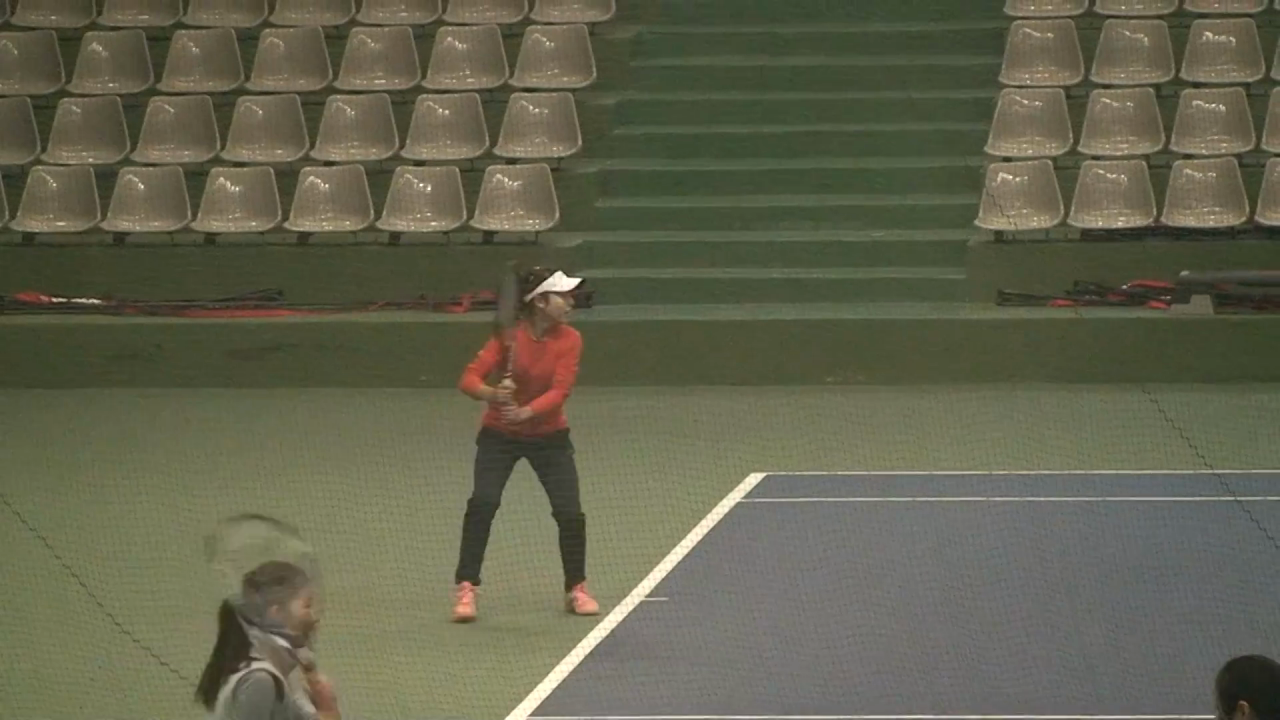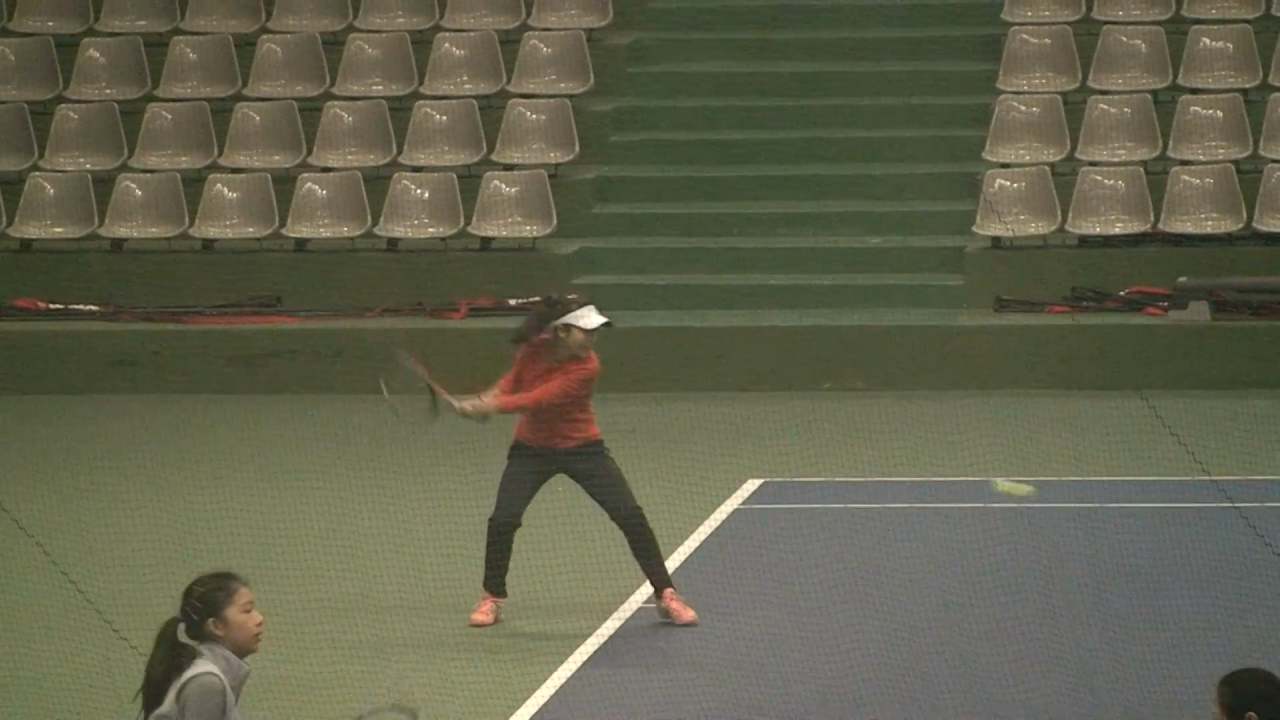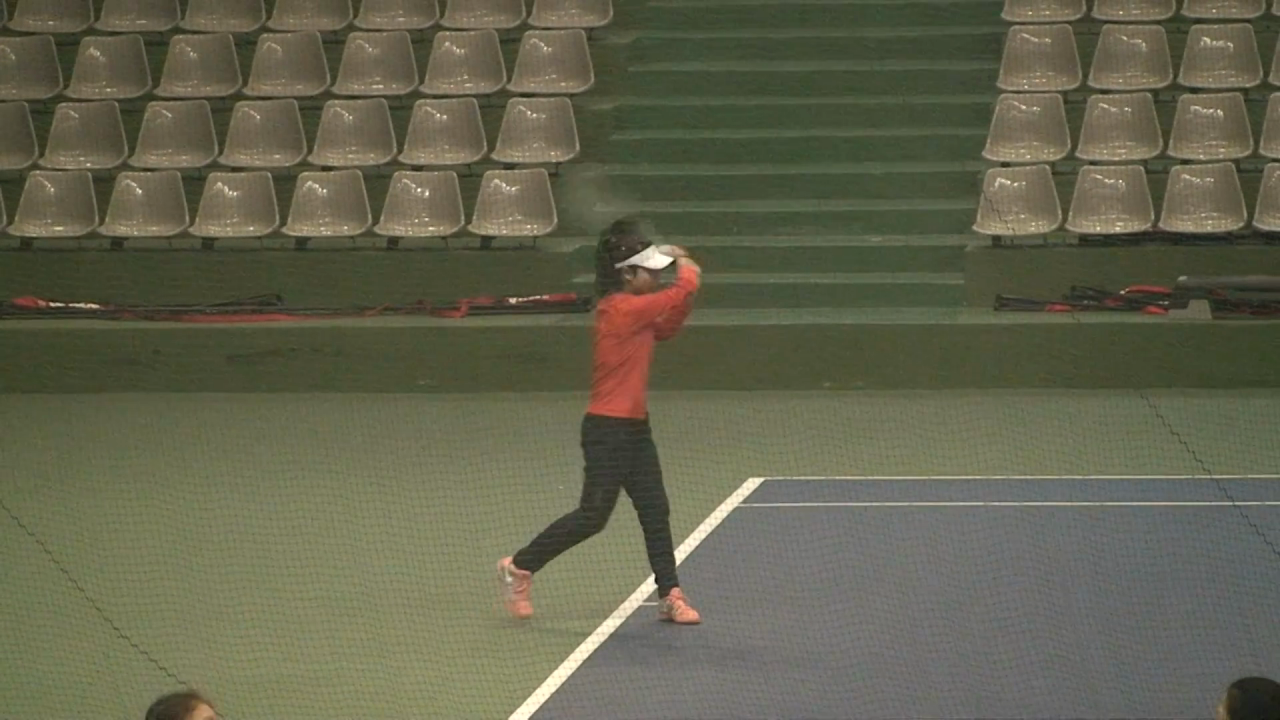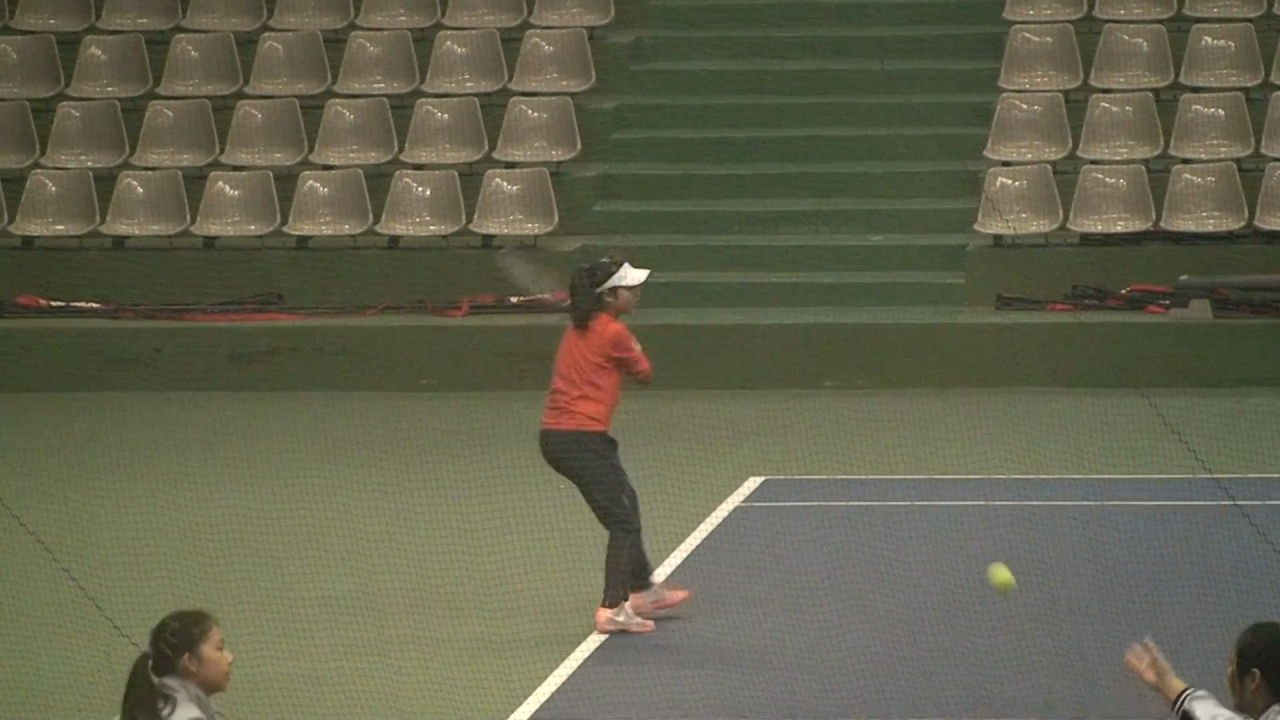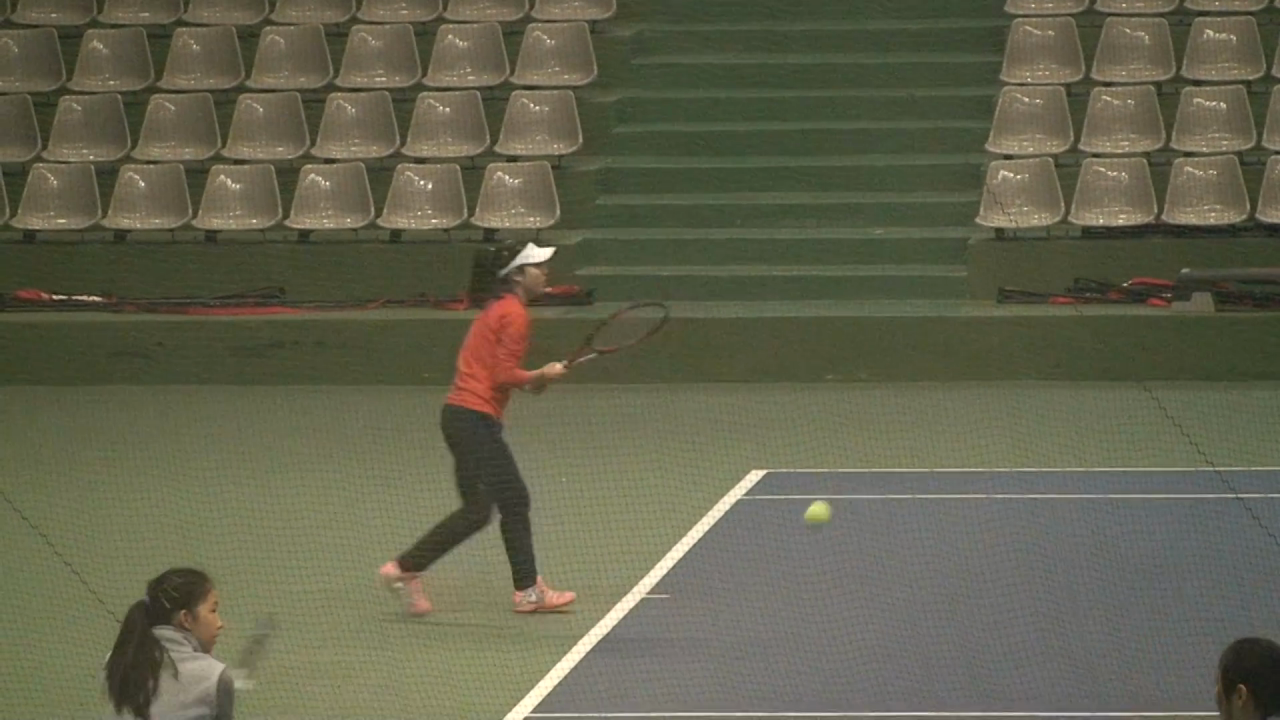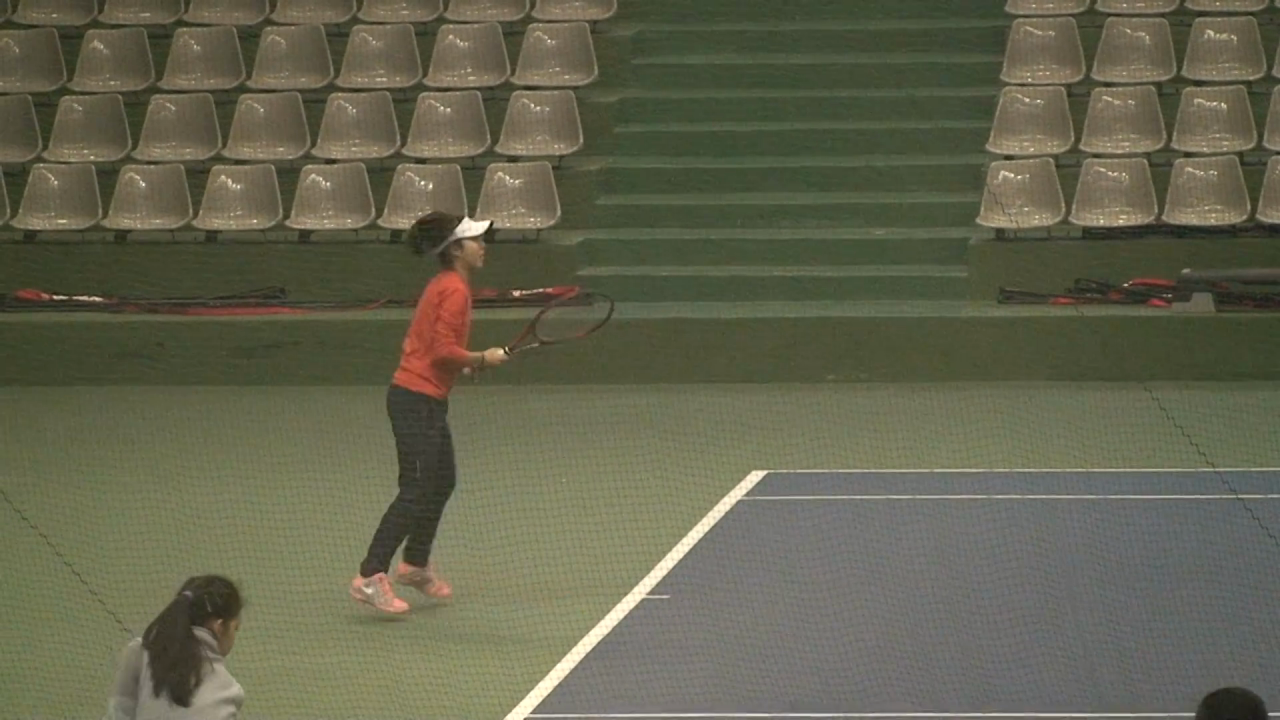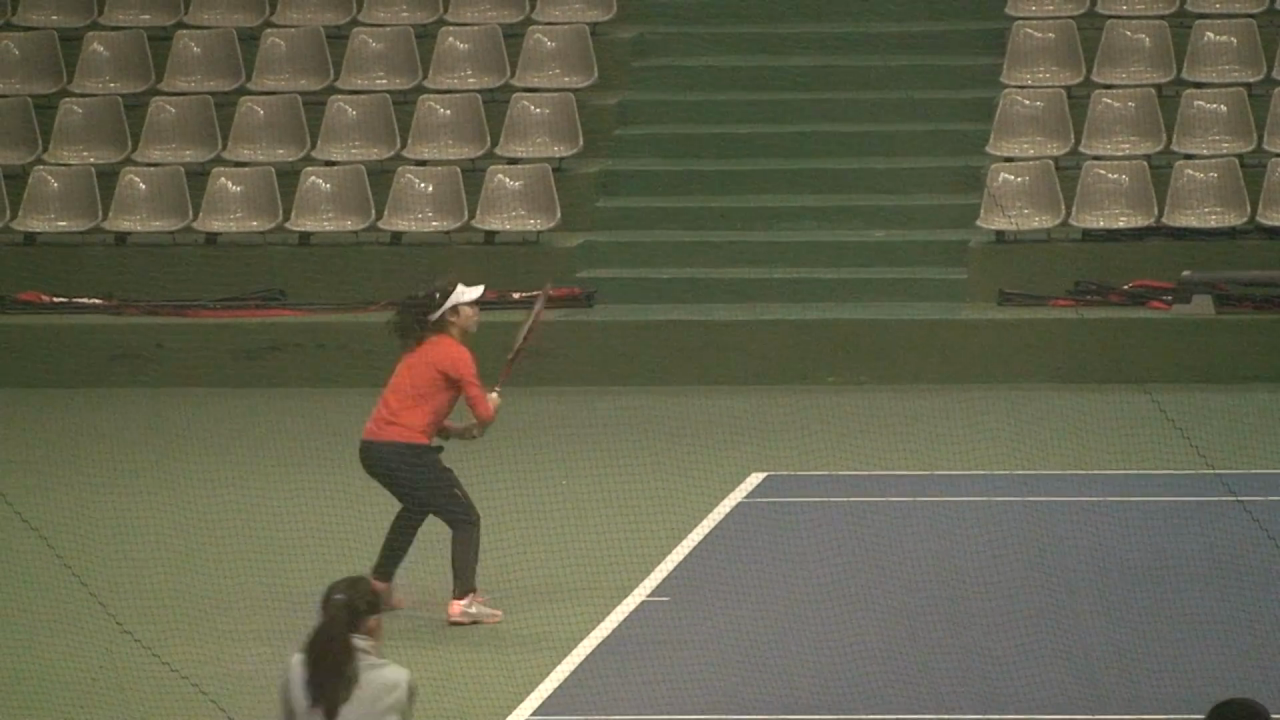
dt=0.4s
person 1, frame 1
left shoulder: (570, 339)
right shoulder: (509, 337)
left elbow: (559, 390)
right elbow: (469, 379)
left wrist: (527, 412)
right wrist: (492, 395)
left hip: (550, 436)
right hip: (500, 435)
left knee: (570, 513)
right knee: (483, 502)
left ankle: (576, 588)
right ankle: (465, 587)
person 1, frame 2
left shoulder: (587, 367)
right shoulder: (533, 348)
left elbow: (536, 400)
right elbow: (515, 377)
left wrist: (490, 406)
right wrist: (491, 394)
left hip: (582, 448)
right hip: (531, 448)
left knee: (630, 516)
right knee: (503, 520)
left ankle: (665, 595)
right ankle: (492, 596)
person 1, frame 3
left shoulder: (622, 308)
right shoulder: (629, 309)
left elbow: (664, 330)
right elbow: (685, 290)
right wrist: (685, 260)
left hip: (632, 426)
right hip: (609, 428)
left knee: (655, 509)
right knee: (592, 516)
left ankle: (670, 596)
right ankle: (519, 568)
person 1, frame 4
left shoulder: (581, 327)
right shoulder: (614, 333)
right elbow: (643, 373)
right wrist: (635, 350)
left hip: (555, 437)
right hip: (583, 440)
left knee: (622, 511)
right knee: (624, 522)
left ankle: (642, 592)
right ankle: (612, 609)
person 1, frame 5
left shoulder: (500, 309)
right shoulder: (515, 315)
right elbow: (505, 374)
left wrist: (530, 379)
right wrist: (543, 375)
left hip: (474, 418)
right hip: (472, 419)
left knee: (516, 500)
right knee: (477, 510)
left ankle: (529, 590)
right ankle: (403, 570)
person 1, frame 6
left shoulder: (445, 285)
right shoulder: (455, 290)
right elbow: (443, 350)
left wrist: (468, 362)
right wrist: (482, 358)
left hip: (425, 398)
right hip: (416, 400)
left knee: (442, 482)
right knee: (416, 492)
left ankle: (414, 565)
right ankle: (370, 576)
person 1, frame 7
left shoulder: (422, 348)
right shoulder: (457, 355)
right elbow: (484, 415)
left wrist: (454, 432)
right wrist: (492, 403)
left hip: (373, 447)
right hip: (404, 451)
left knee: (417, 504)
right knee: (466, 521)
left ankle: (379, 585)
right ankle: (463, 601)
